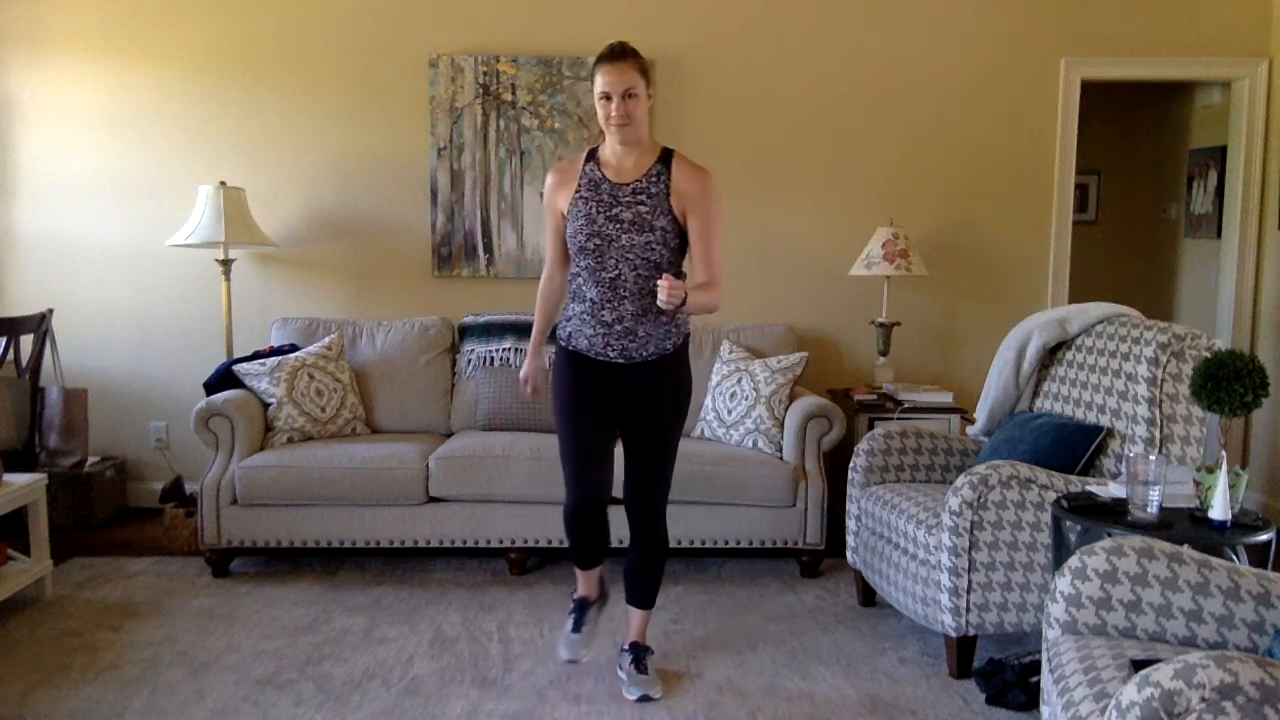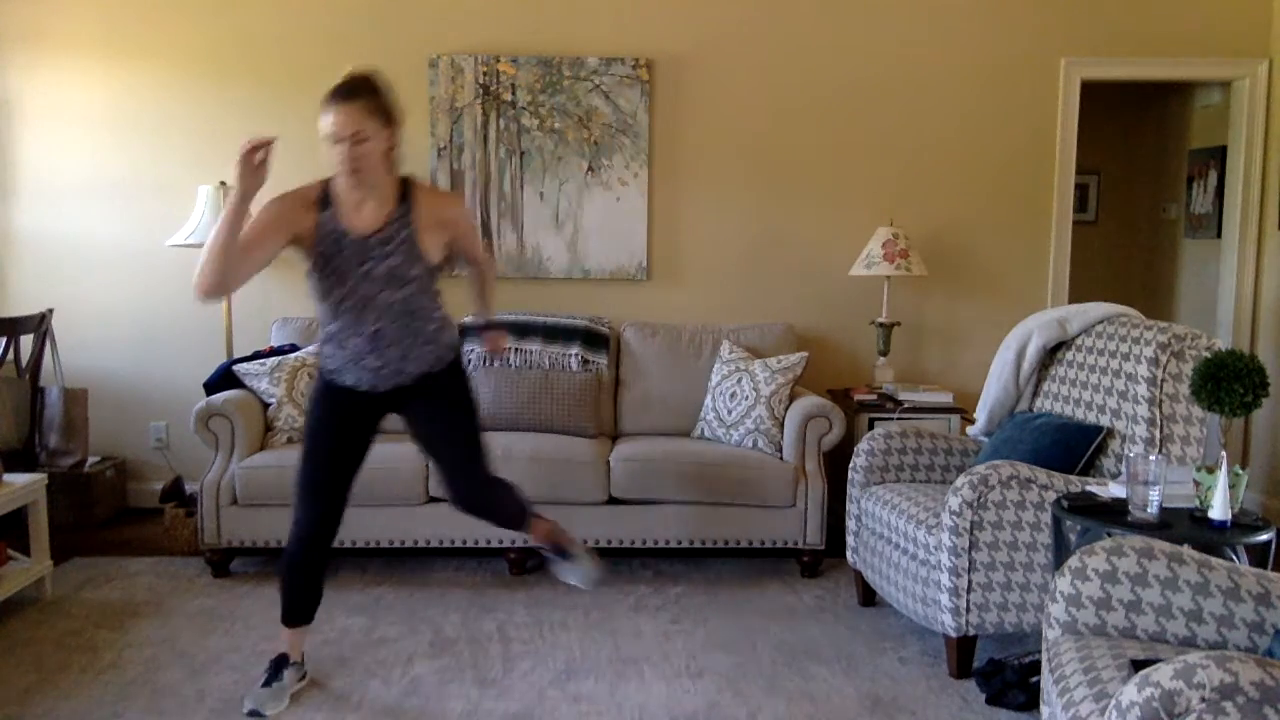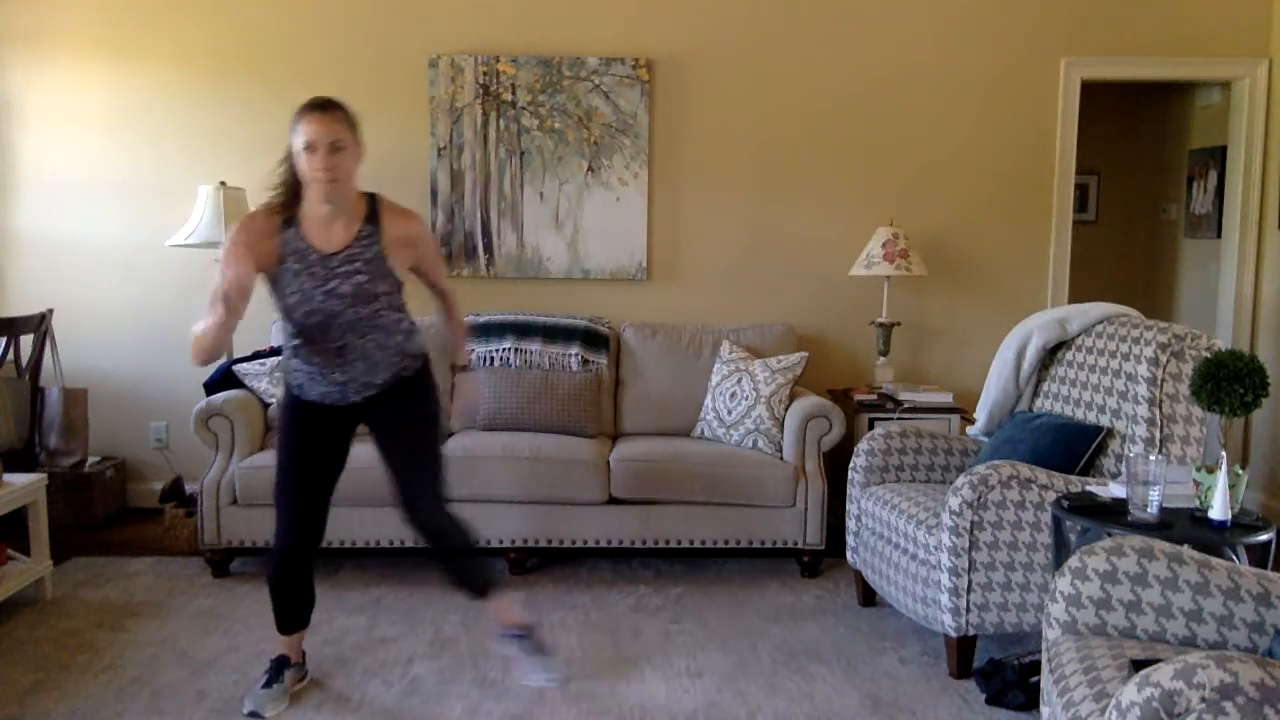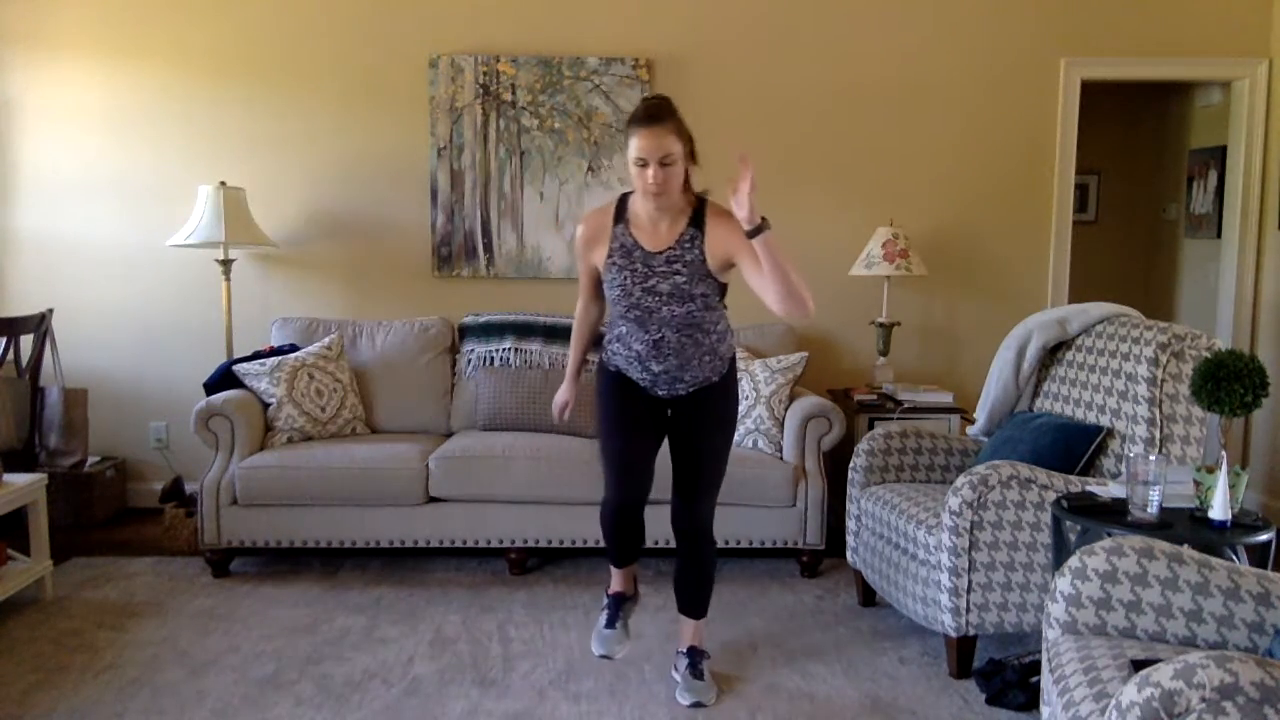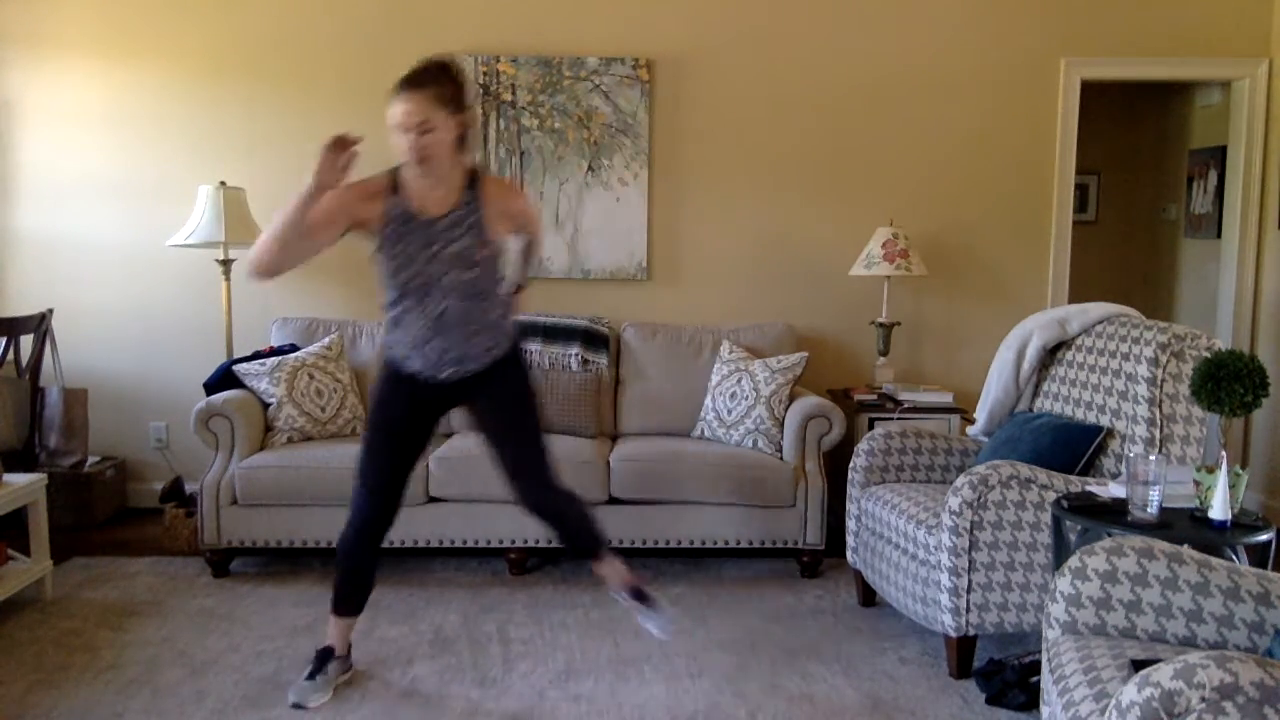
dt=1s
person 1, frame 1
left shoulder: (689, 180)
right shoulder: (564, 178)
left elbow: (711, 291)
left wrist: (680, 295)
right wrist: (533, 350)
left hip: (659, 366)
right hip: (582, 359)
left knee: (647, 506)
right knee: (585, 494)
left ankle: (636, 645)
right ankle: (588, 592)
person 1, frame 2
left shoulder: (436, 210)
right shoulder: (300, 208)
left elbow: (479, 259)
right elbow: (208, 288)
left wrist: (489, 323)
right wrist: (241, 197)
left hip: (431, 374)
right hip: (344, 383)
left knee: (472, 489)
right knee: (312, 526)
left ankle: (546, 533)
right ankle: (289, 659)
person 1, frame 3
left shoulder: (399, 227)
right shoulder: (259, 232)
left elbow: (443, 290)
right elbow: (202, 351)
left wrist: (460, 365)
right wrist: (226, 304)
left hip: (398, 383)
right hip: (312, 398)
left knee: (425, 511)
right knee: (293, 539)
left ankle: (511, 622)
right ankle: (289, 659)
person 1, frame 4
left shoulder: (721, 229)
right shoulder: (595, 229)
left elbow: (796, 310)
left wrist: (754, 225)
right wrist: (570, 377)
left hip: (706, 386)
right hip: (627, 378)
left knee: (693, 516)
right knee: (624, 494)
left ankle: (691, 649)
right ankle: (621, 588)
person 1, frame 5
left shoulder: (501, 199)
right shoulder: (366, 197)
left elbow: (533, 237)
right elbow: (262, 264)
right wrist: (316, 188)
left hip: (493, 365)
right hip: (410, 374)
left knee: (536, 488)
right knee: (369, 513)
left ankle: (619, 578)
right ankle: (335, 649)
